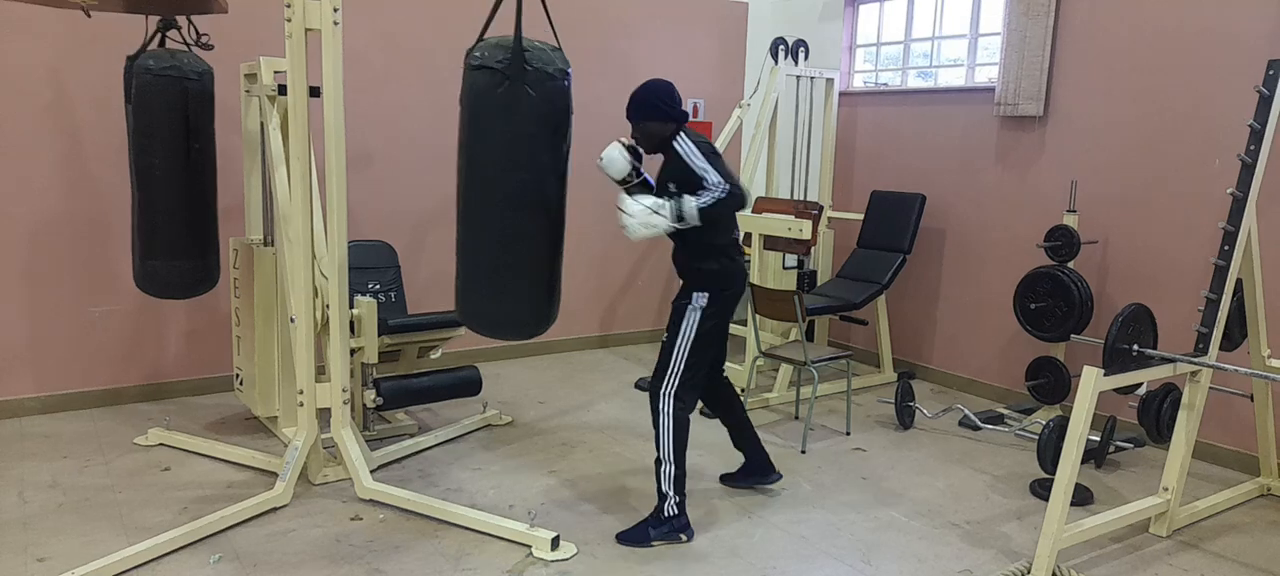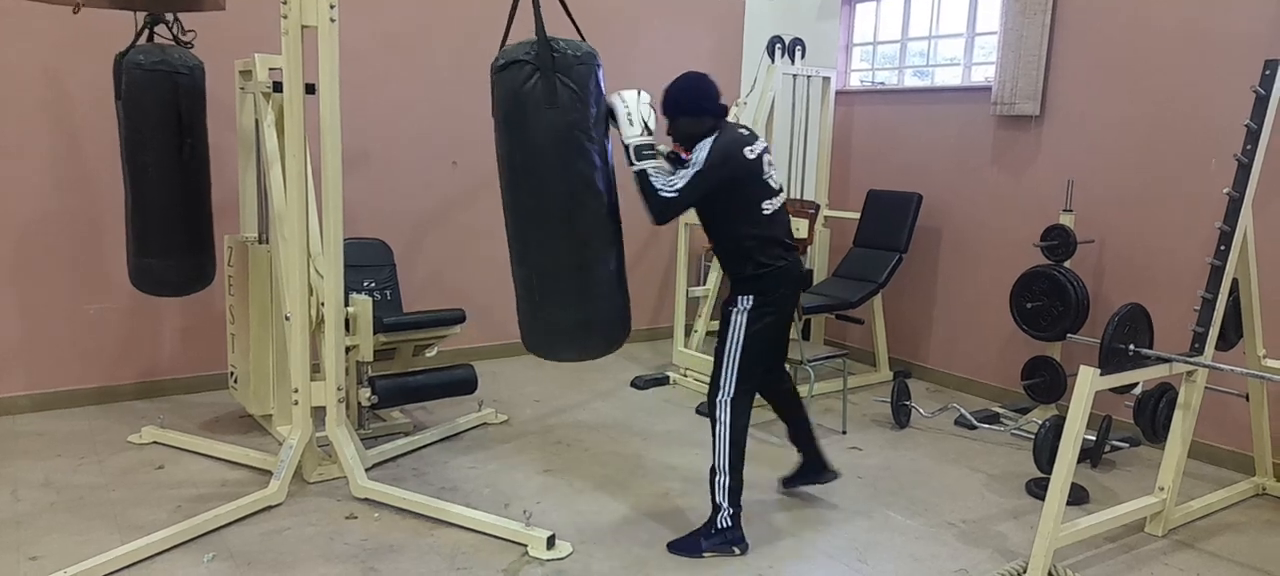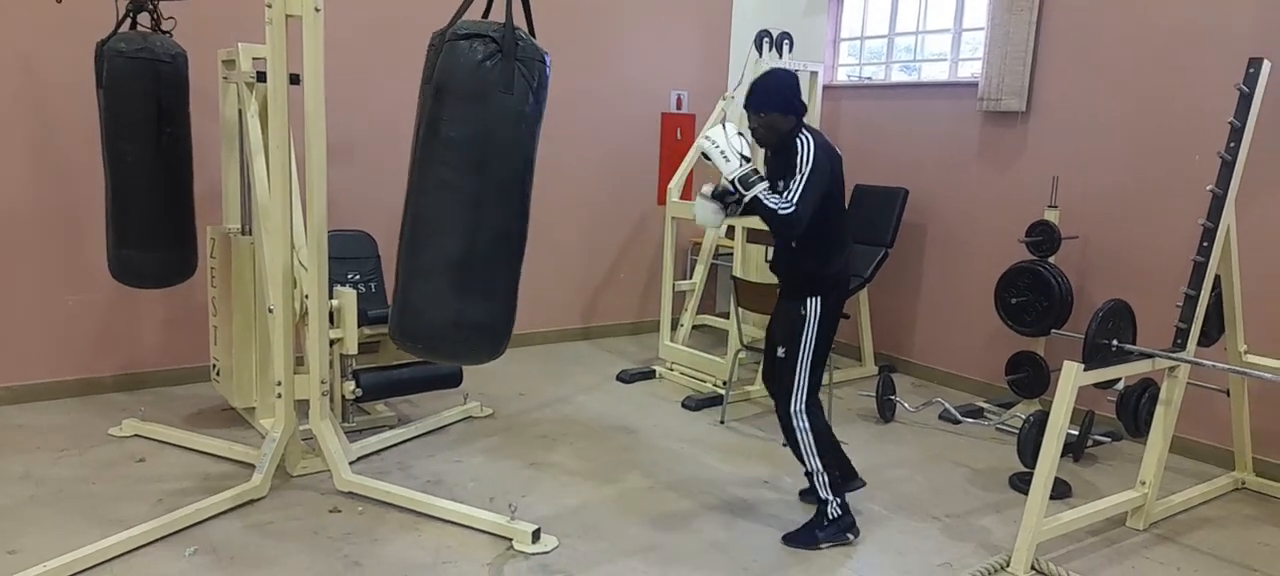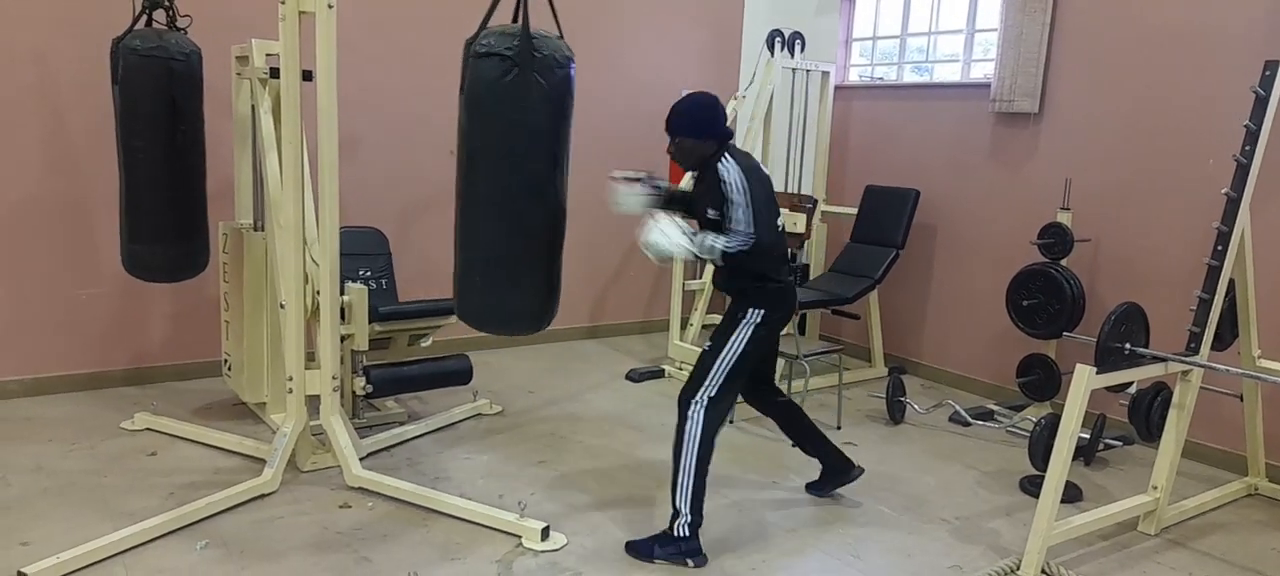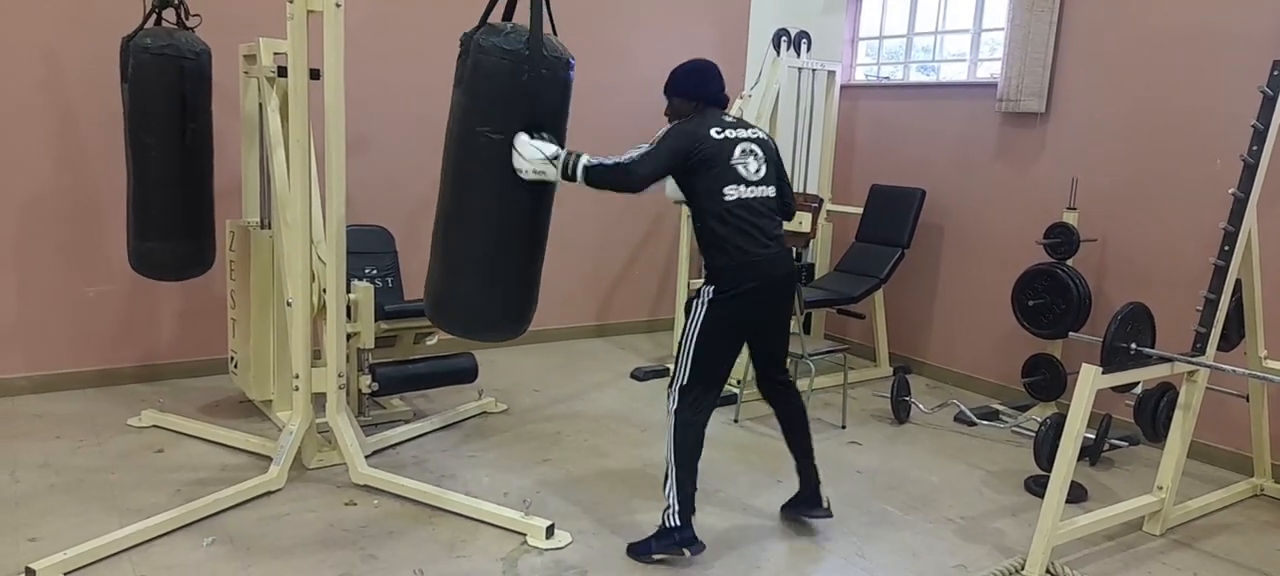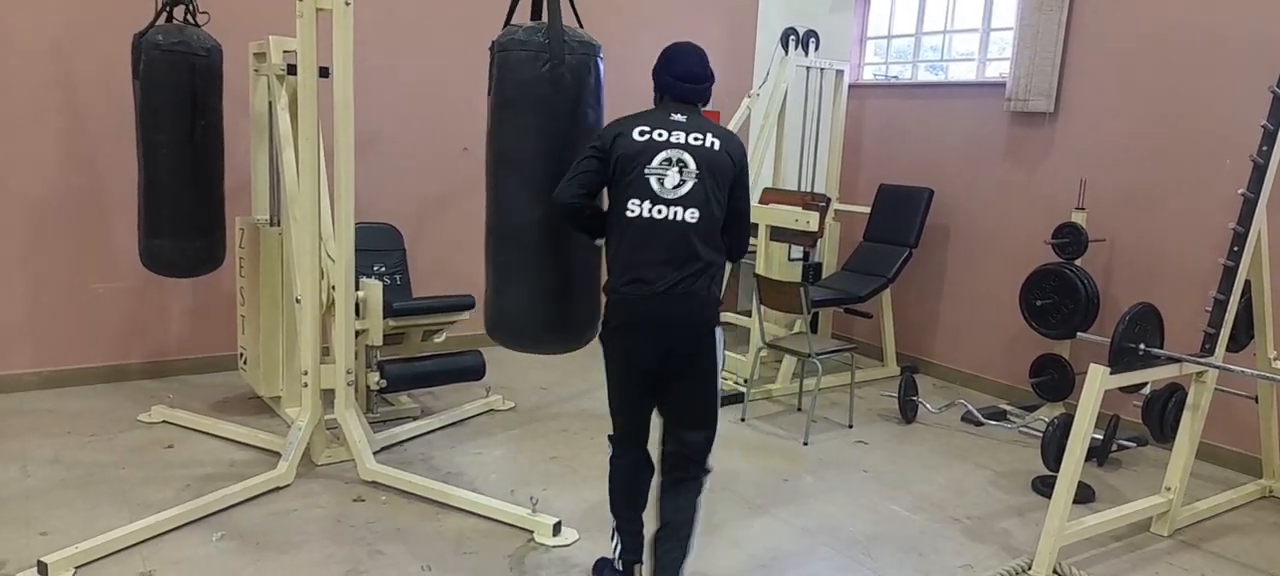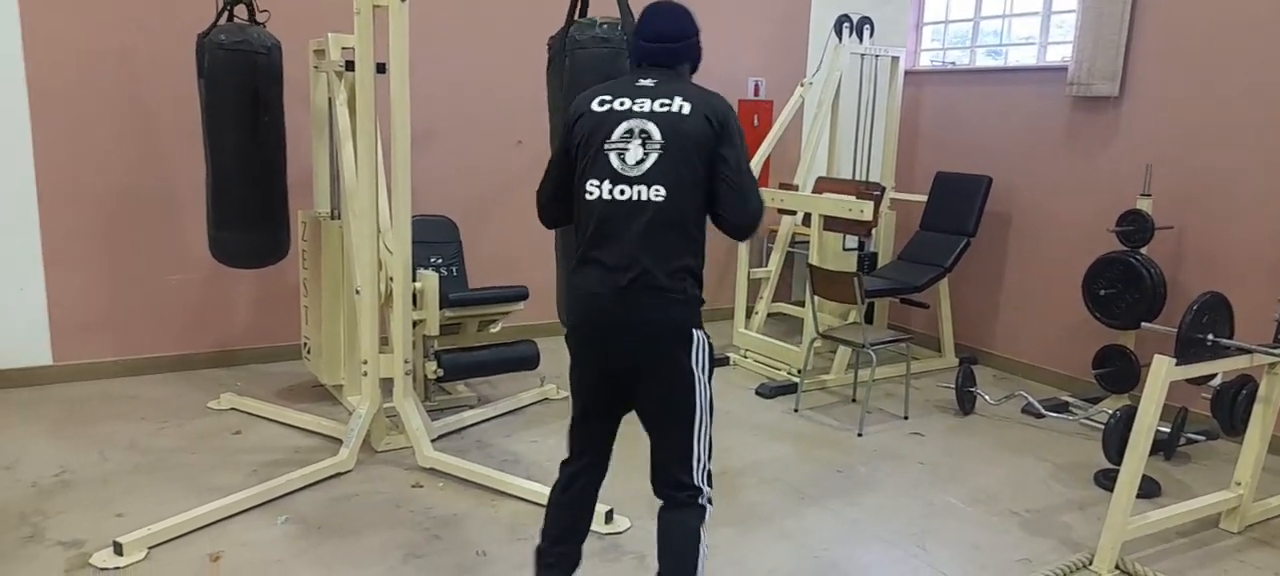
dt=0.7s
person 1, frame 1
left shoulder: (685, 149)
right shoulder: (677, 152)
left elbow: (727, 195)
right elbow: (666, 205)
left wrist: (665, 213)
right wrist: (634, 186)
left hip: (710, 284)
right hip: (718, 280)
left knee: (670, 390)
right knee: (705, 375)
left ankle: (671, 514)
right ankle: (758, 464)
person 1, frame 2
left shoulder: (714, 149)
right shoulder: (743, 138)
left elbow: (663, 207)
left wrist: (639, 144)
right wrist: (661, 158)
left hip: (757, 287)
right hip: (782, 274)
left knee: (729, 399)
right knee: (769, 374)
left ankle: (725, 528)
right ankle: (812, 460)
person 1, frame 3
left shoulder: (811, 151)
right shoulder: (779, 149)
left elbow: (787, 217)
left wrist: (739, 171)
right wrist: (725, 198)
left hip: (817, 290)
right hip: (798, 285)
left knee: (795, 401)
right knee: (781, 382)
left ankle: (834, 516)
right ankle: (838, 472)
person 1, frame 4
left shoulder: (730, 169)
right shoulder: (712, 169)
left elbow: (745, 241)
right elbow: (693, 209)
left wrist: (685, 242)
right wrist: (656, 195)
left hip: (758, 304)
right hip: (747, 297)
left knee: (699, 402)
right knee: (758, 390)
left ankle: (684, 535)
right ankle: (838, 466)
person 1, frame 5
left shoulder: (690, 134)
right shoulder: (760, 136)
left elbow: (631, 175)
right elbow: (785, 203)
left wrist: (560, 162)
left hip: (731, 283)
right hip: (778, 275)
left knee: (691, 400)
right knee: (776, 382)
left ankle: (679, 529)
right ankle: (810, 493)
person 1, frame 6
left shoulder: (620, 133)
right shoulder: (728, 148)
left elbow: (568, 201)
right elbow: (737, 245)
left hip: (627, 313)
right hip: (694, 319)
left knee: (627, 443)
right knee: (685, 461)
person 1, frame 7
left shoulder: (587, 106)
right shoulder: (711, 112)
left elbow: (550, 209)
right elbow: (741, 217)
left hip: (591, 310)
right hip: (667, 315)
left knee: (582, 462)
right knee: (683, 486)
